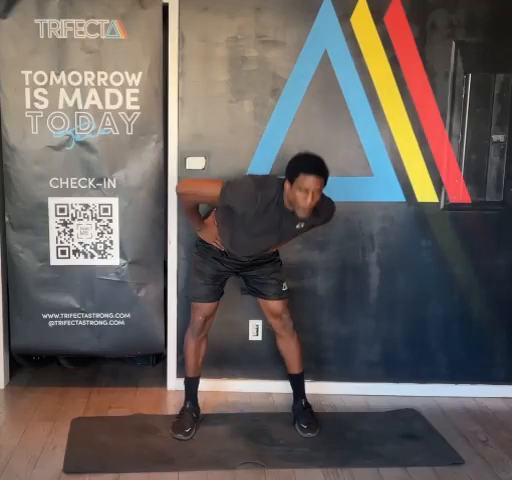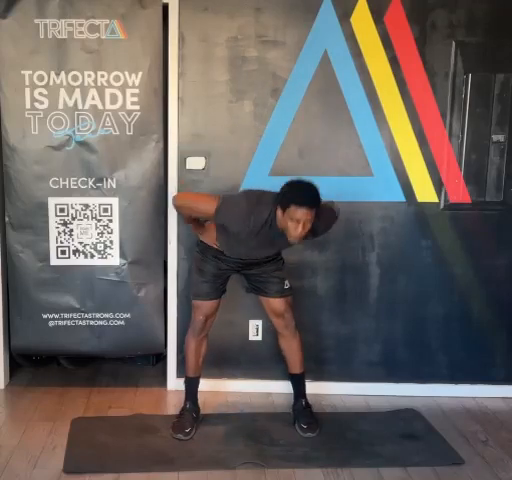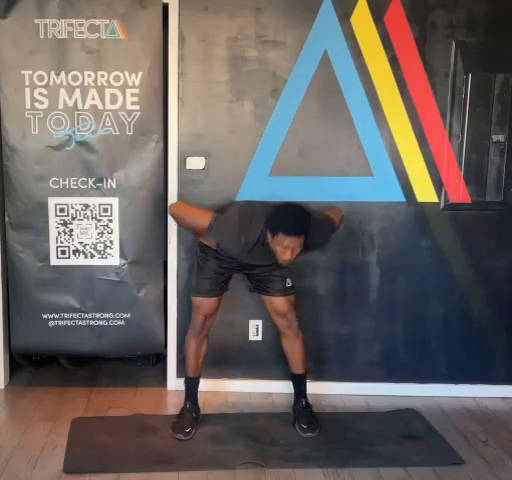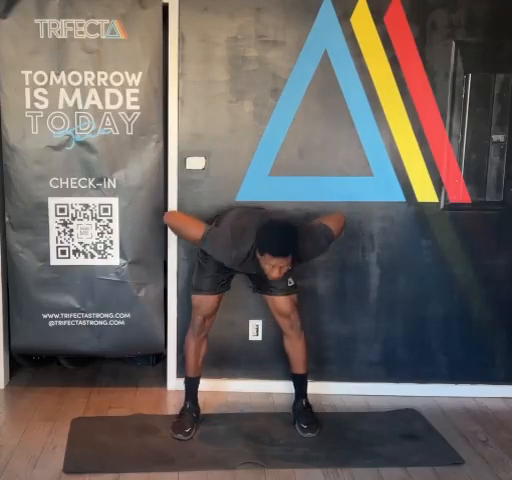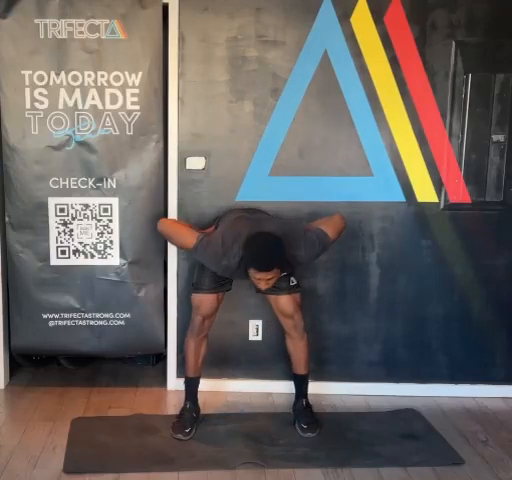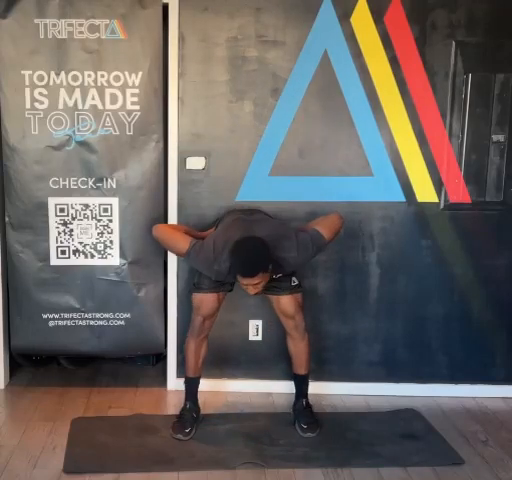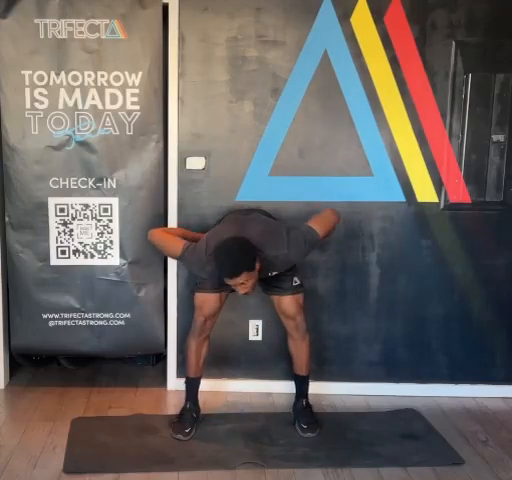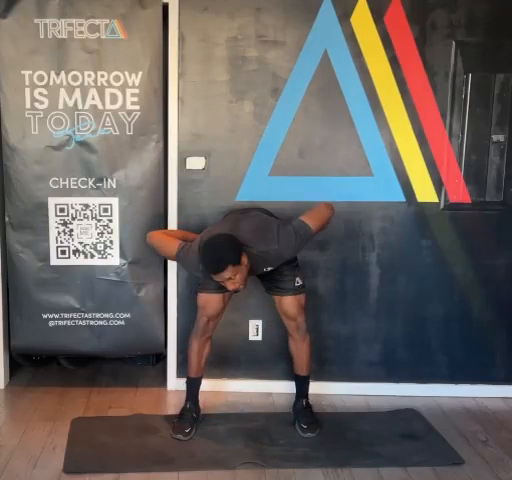
dt=0.1s
person 1, frame 1
left shoulder: (323, 209)
right shoulder: (253, 193)
right elbow: (184, 189)
left wrist: (279, 243)
right wrist: (200, 226)
left hip: (262, 257)
right hip: (215, 251)
left knee: (283, 322)
right knee: (200, 323)
left ankle: (300, 402)
right ankle: (190, 405)
person 1, frame 2
left shoulder: (323, 221)
right shoulder: (247, 212)
right elbow: (180, 199)
right wrist: (202, 231)
left hip: (264, 259)
right hip: (219, 252)
left knee: (285, 321)
right knee: (200, 321)
left ankle: (301, 402)
right ankle: (190, 405)
person 1, frame 3
left shoulder: (315, 233)
right shoulder: (236, 231)
left elbow: (335, 213)
right elbow: (177, 209)
right wrist: (203, 235)
left hip: (262, 260)
right hip: (219, 252)
left knee: (288, 320)
right knee: (201, 320)
left ankle: (301, 403)
right ankle: (190, 405)
person 1, frame 4
left shoulder: (311, 244)
right shoulder: (227, 244)
left elbow: (337, 218)
right elbow: (171, 217)
right wrist: (203, 241)
right hip: (221, 253)
left knee: (290, 320)
right knee: (201, 320)
left ankle: (301, 402)
right ankle: (190, 405)
person 1, frame 5
left shoulder: (301, 249)
right shoulder: (219, 255)
left elbow: (338, 220)
right elbow: (165, 225)
right wrist: (201, 234)
left knee: (293, 321)
right knee: (201, 320)
left ankle: (301, 402)
right ankle: (190, 405)
person 1, frame 6
left shoulder: (294, 252)
right shoulder: (213, 259)
left elbow: (335, 219)
right elbow: (159, 230)
right wrist: (199, 238)
left knee: (295, 322)
right knee: (201, 320)
left ankle: (302, 402)
right ankle: (190, 405)
person 1, frame 7
left shoulder: (285, 249)
right shoulder: (204, 261)
left elbow: (331, 214)
right elbow: (155, 235)
right wrist: (198, 239)
left hip: (275, 258)
left knee: (295, 321)
right knee: (203, 321)
left ankle: (302, 402)
right ankle: (190, 405)
person 1, frame 8
left shoulder: (279, 245)
right shoulder: (199, 260)
left elbow: (325, 209)
right elbow: (153, 237)
right wrist: (196, 240)
left hip: (274, 258)
left knee: (296, 322)
right knee: (205, 321)
left ankle: (302, 402)
right ankle: (191, 405)
